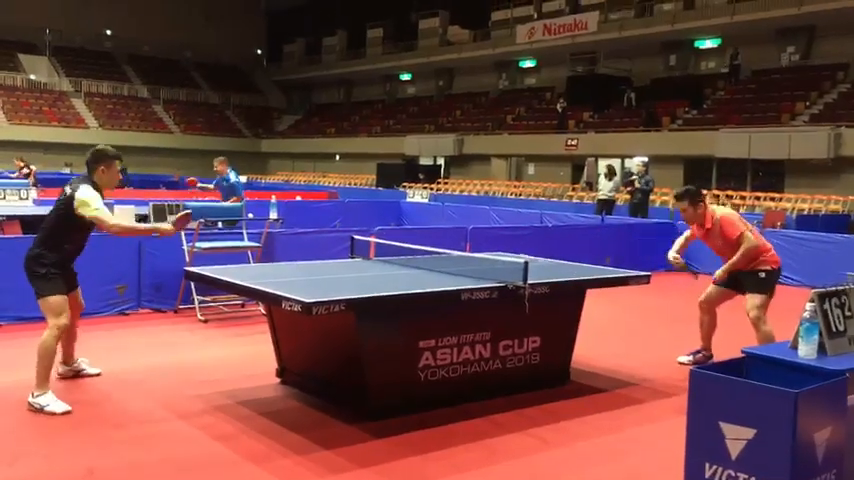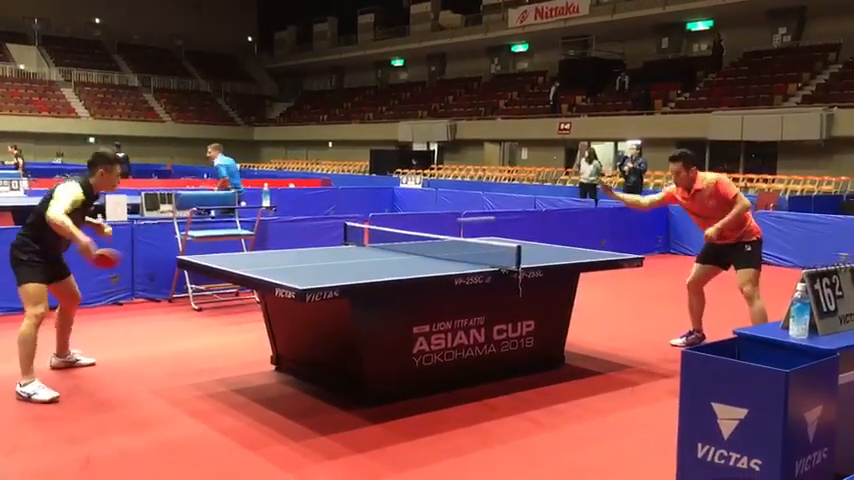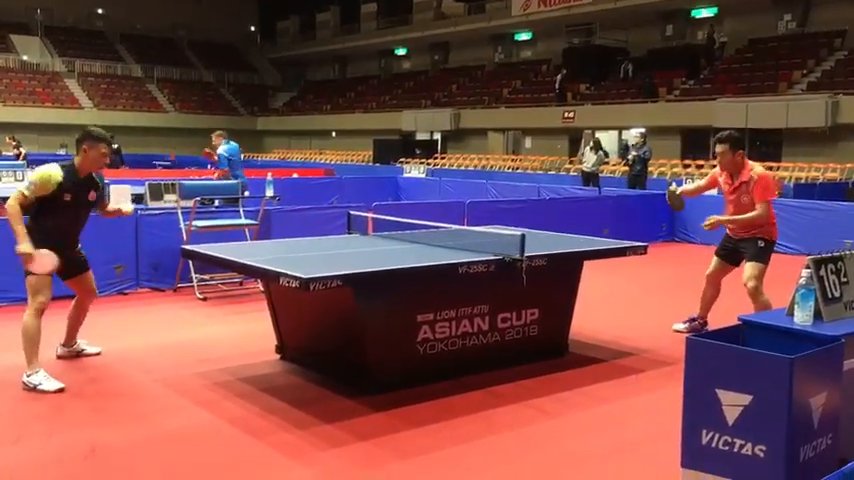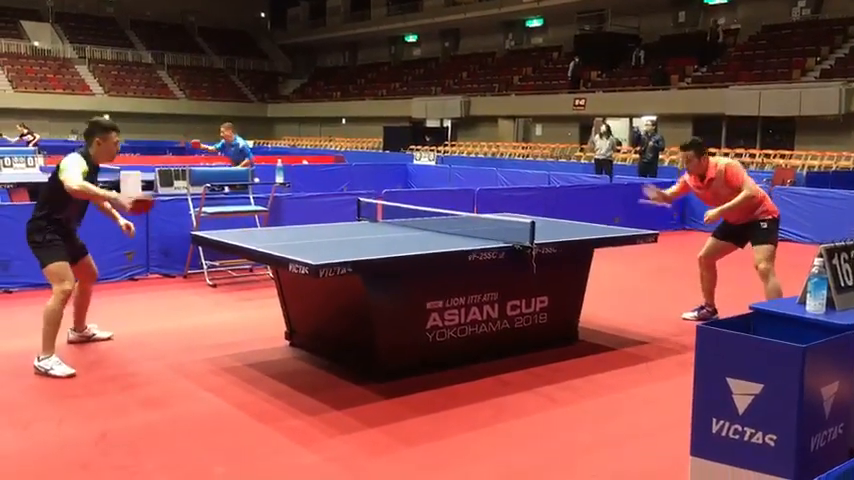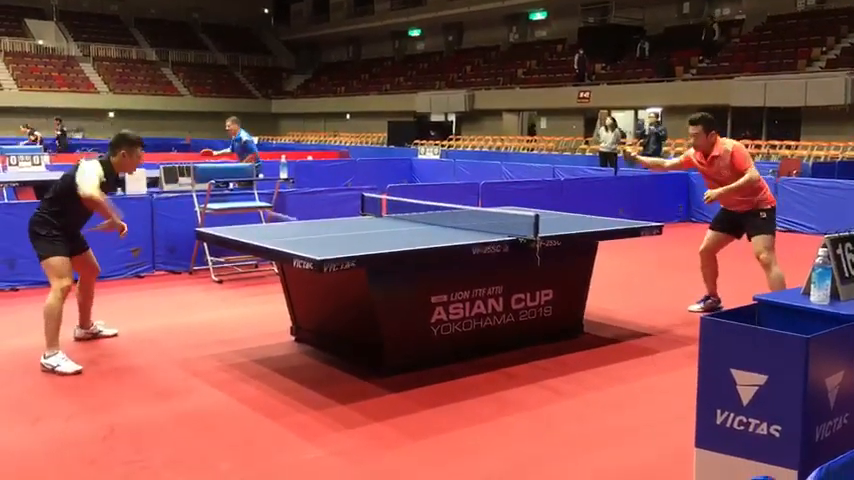
dt=1s
person 1, frame 1
left shoulder: (81, 186)
right shoulder: (85, 193)
right elbow: (114, 227)
left wrist: (95, 221)
right wrist: (158, 228)
left hip: (59, 262)
right hip: (44, 264)
left knee: (75, 311)
right knee: (59, 323)
left ankle: (69, 364)
right ankle: (39, 394)
person 1, frame 2
left shoulder: (88, 191)
right shoulder: (73, 189)
right elbow: (55, 218)
left wrist: (96, 225)
right wrist: (83, 240)
left hip: (48, 253)
right hip: (28, 252)
left knee: (72, 299)
right knee: (37, 312)
left ankle: (63, 355)
right ankle: (26, 383)
person 1, frame 3
left shoulder: (95, 180)
right shoulder: (51, 174)
left elbow: (103, 207)
right elbow: (13, 204)
left wrist: (119, 210)
right wrist: (23, 241)
left hip: (67, 246)
right hip: (38, 244)
left knee: (88, 294)
right knee: (39, 303)
left ankle: (69, 345)
right ankle: (32, 373)
person 1, frame 4
left shoulder: (90, 165)
right shoulder: (74, 161)
left elbow: (94, 196)
right elbow: (75, 188)
left wrist: (118, 218)
right wrist: (116, 198)
left hip: (64, 232)
right hip: (45, 233)
left knee: (89, 277)
right knee: (63, 288)
left ankle: (79, 330)
right ankle: (45, 358)
person 1, frame 5
left shoulder: (111, 175)
right shoulder: (93, 168)
right elbow: (89, 194)
left wrist: (115, 220)
right wrist: (113, 216)
left hip: (68, 229)
right hip: (47, 228)
left knee: (91, 273)
right knee: (62, 285)
left ankle: (85, 327)
right ankle: (51, 355)
person 2, frame 1
left shoulder: (722, 217)
right shoulder: (697, 223)
left elbow: (751, 244)
right elbow: (685, 238)
left wrist: (725, 269)
right wrist: (673, 253)
left hip: (762, 264)
right hip: (738, 267)
left knee: (755, 315)
right knee: (705, 303)
right ankle: (705, 352)
person 2, frame 2
left shoulder: (715, 181)
right shoulder: (676, 191)
left elbow: (744, 205)
right elbow: (645, 202)
left wrist: (718, 227)
right wrist: (615, 195)
left hip: (745, 238)
right hip: (717, 241)
left knee: (749, 291)
right knee: (693, 284)
right ankle: (697, 333)
person 2, frame 3
left shoulder: (759, 176)
right shoulder: (721, 173)
left elbow: (763, 215)
right elbow: (700, 187)
left wrist: (724, 220)
right wrist: (680, 190)
left hip: (759, 235)
right hip: (733, 235)
left knee: (751, 284)
right knee: (712, 276)
right ankle: (700, 321)
person 2, frame 4
left shoulder: (726, 167)
right shoulder: (690, 179)
left elbow: (752, 192)
right elbow: (669, 195)
left wrist: (721, 210)
right wrist: (658, 195)
left hip: (762, 216)
right hip: (734, 221)
left knee: (764, 268)
right knee: (705, 259)
right ankle: (709, 308)
person 2, frame 5
left shoulder: (732, 149)
right shoulder: (695, 155)
left elbow: (754, 177)
right elbow: (666, 164)
left wrist: (723, 191)
right wrist: (636, 159)
left hip: (759, 206)
right hip: (732, 210)
left knee: (765, 258)
right knee: (706, 251)
right ankle: (713, 299)
